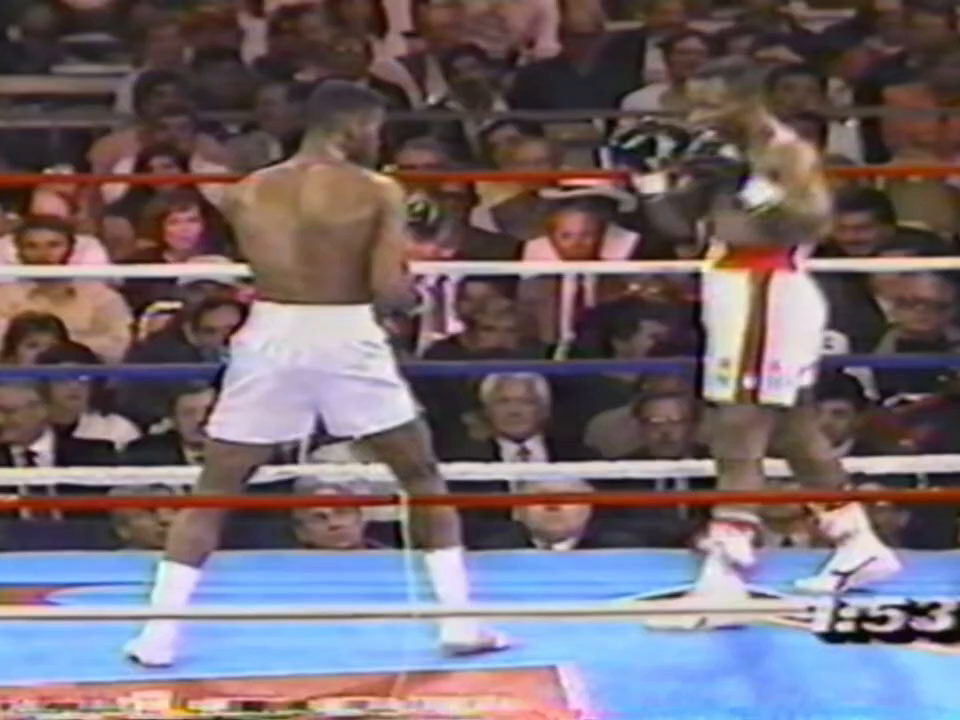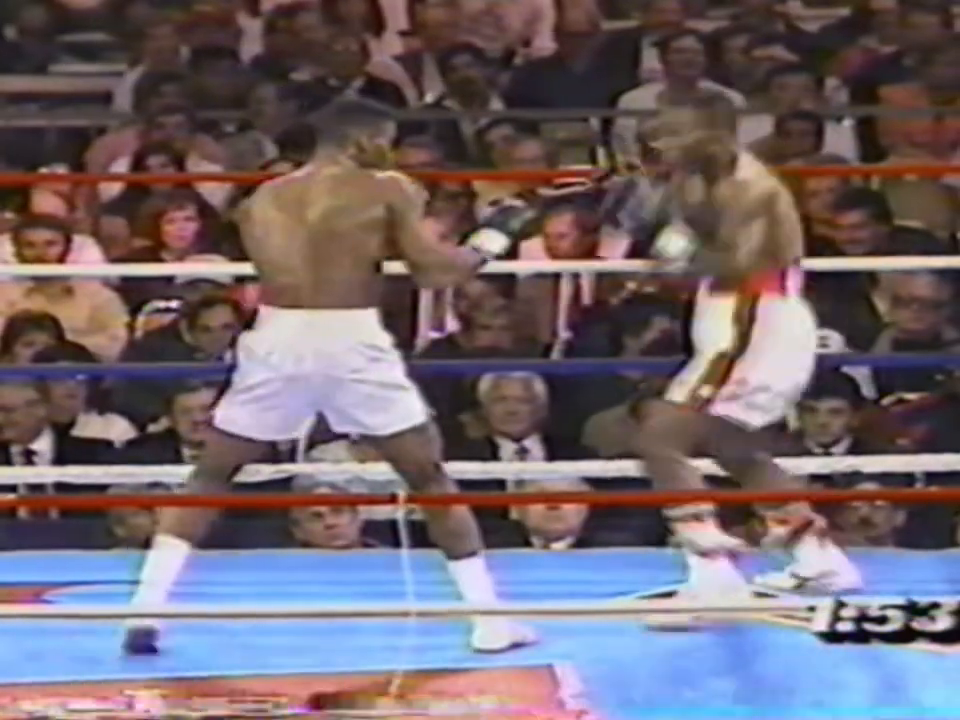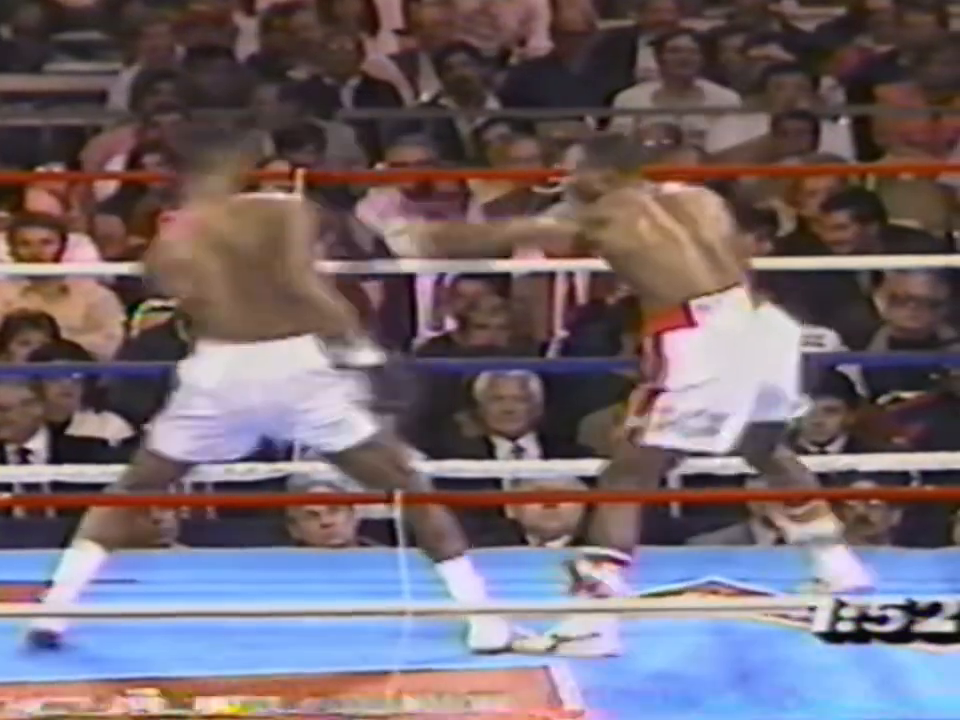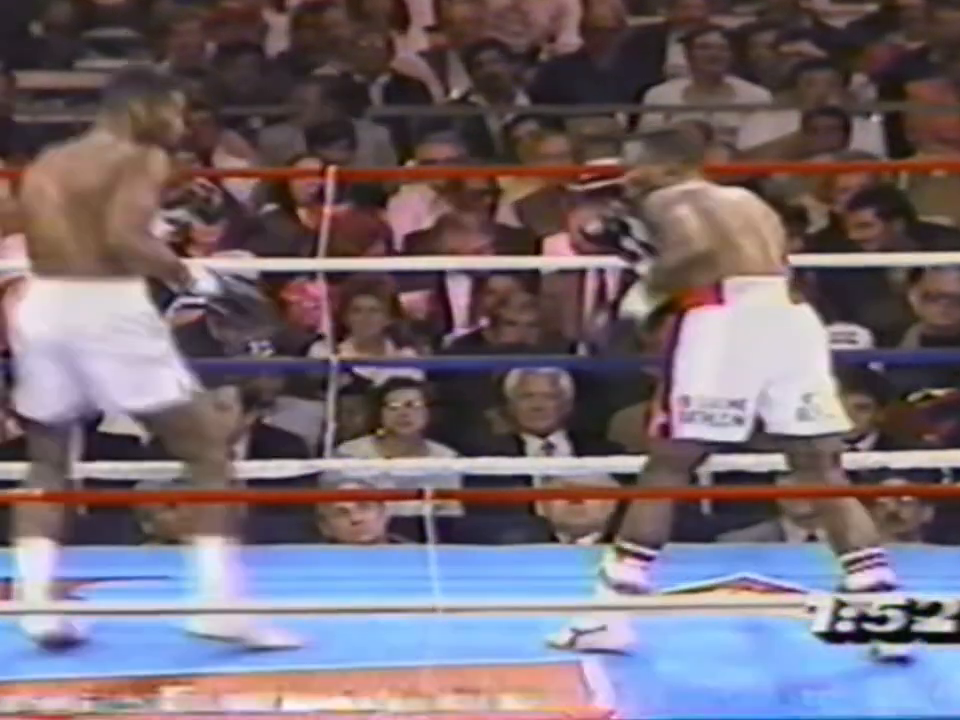
dt=0.3s
person 1, frame 1
left shoulder: (245, 192)
right shoulder: (376, 193)
right elbow: (391, 288)
left hip: (270, 339)
right hip: (346, 341)
left knee: (213, 492)
right knee: (422, 477)
left ankle: (158, 635)
right ankle: (459, 621)
person 1, frame 2
left shoulder: (258, 202)
right shoulder: (389, 190)
left elbow: (289, 270)
right elbow: (435, 270)
right wrist: (492, 238)
left hip: (275, 343)
right hip: (353, 346)
left knee: (207, 480)
right knee: (431, 483)
left ankle: (148, 608)
right ankle: (491, 621)
person 1, frame 3
left shoulder: (166, 246)
right shoulder: (278, 211)
left elbow: (204, 305)
right elbow: (312, 292)
right wrist: (362, 349)
left hip: (215, 375)
right hip: (281, 376)
left knee: (131, 492)
right knee: (407, 486)
left ankle: (54, 611)
right ankle: (484, 621)
person 1, frame 4
left shoulder: (42, 166)
right shoulder: (139, 159)
right elbow: (125, 242)
right wrist: (197, 277)
left hip: (42, 312)
right hip: (110, 317)
left knee: (46, 469)
right knee: (209, 453)
left ankle: (39, 606)
right ankle: (220, 605)
person 2, frame 1
left shoulder: (786, 152)
right shoulder: (714, 151)
left elbow: (817, 221)
right elbow: (680, 222)
left wrist: (749, 184)
right wrist: (650, 178)
left hip: (767, 294)
right hip: (739, 290)
left knee: (735, 436)
right knee: (793, 430)
left ankle: (724, 582)
right ankle: (861, 549)
person 2, frame 2
left shoulder: (743, 188)
right shoulder: (702, 182)
left elbow: (732, 266)
right elbow: (702, 256)
left wrist: (670, 238)
right wrist: (660, 218)
left hip: (756, 328)
right hip: (743, 326)
left knee: (659, 437)
right knee: (736, 450)
left ankle: (713, 572)
right ankle: (820, 559)
person 2, frame 3
left shoulder: (597, 216)
right shoulder: (704, 199)
left elbow: (503, 236)
right elbow: (743, 261)
left hip: (698, 346)
right hip: (762, 327)
left knee: (626, 480)
right knee: (768, 451)
left ankle: (594, 619)
right ankle: (835, 562)
person 2, frame 4
left shoulder: (665, 199)
right shoulder: (750, 203)
left elbow: (695, 246)
left wrist: (643, 293)
right wrist: (641, 243)
left hip: (723, 325)
right hip: (791, 321)
left knee: (665, 470)
right knee: (824, 474)
left ankle: (611, 612)
